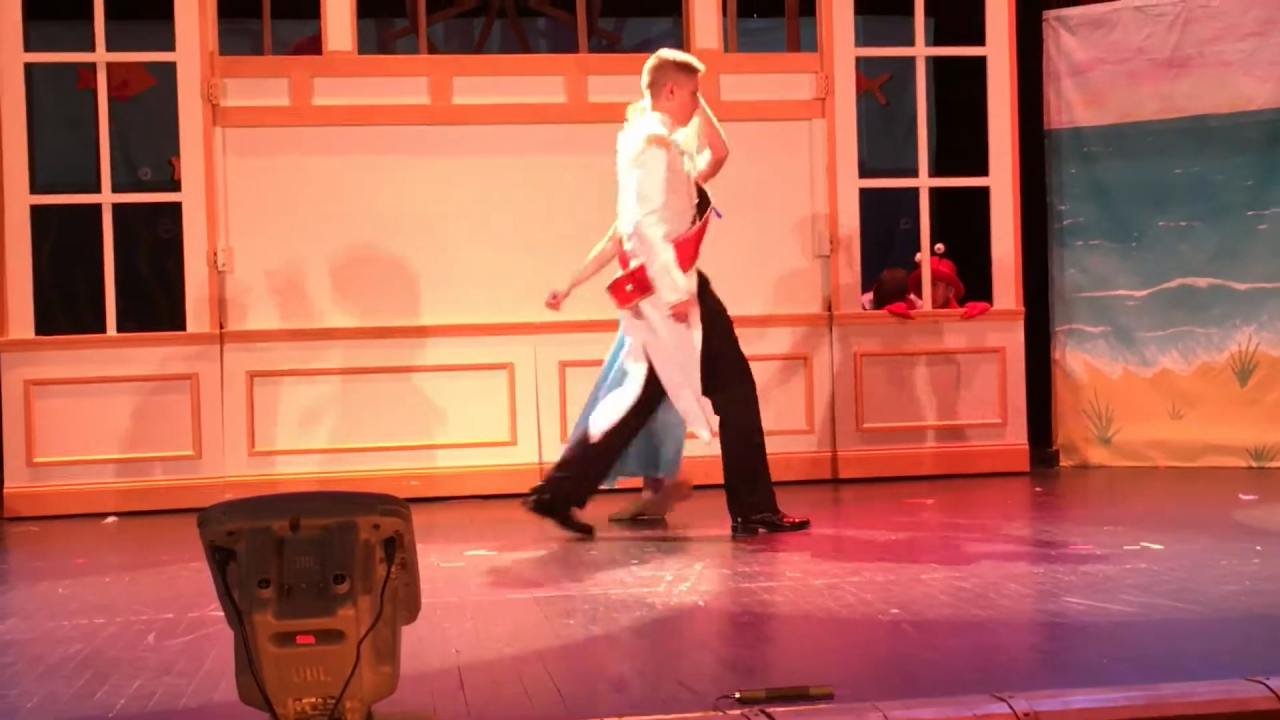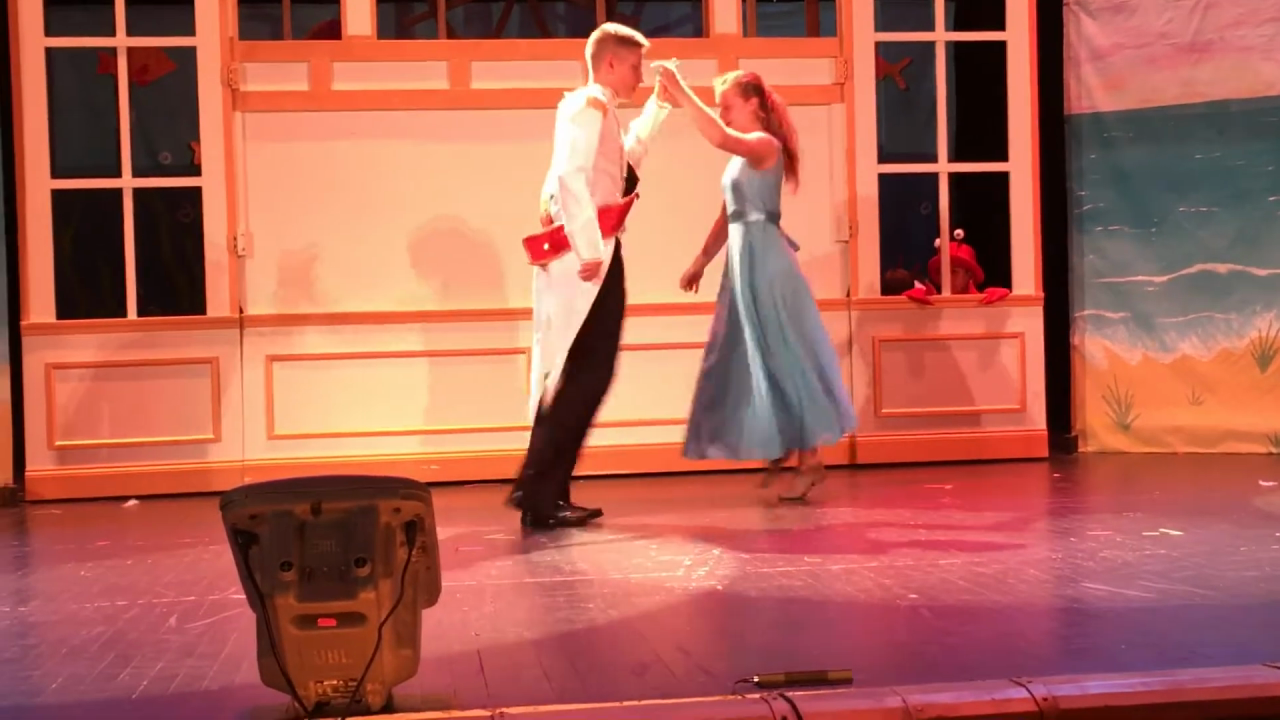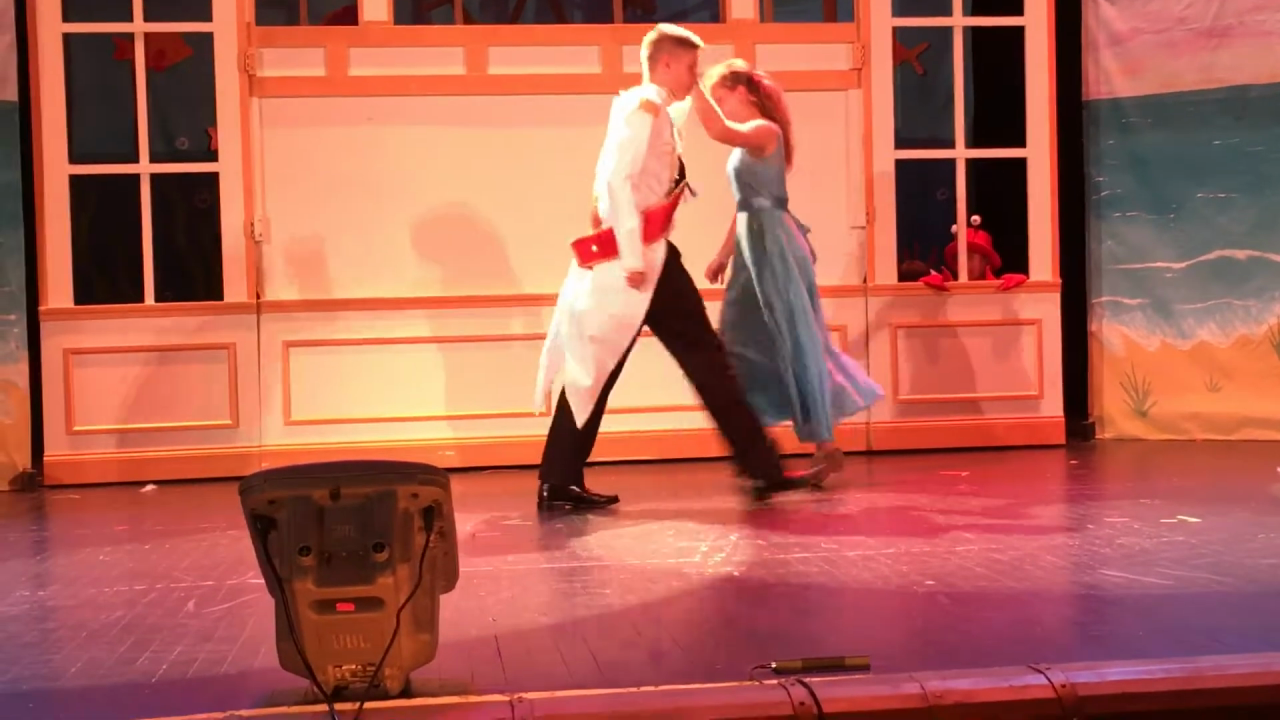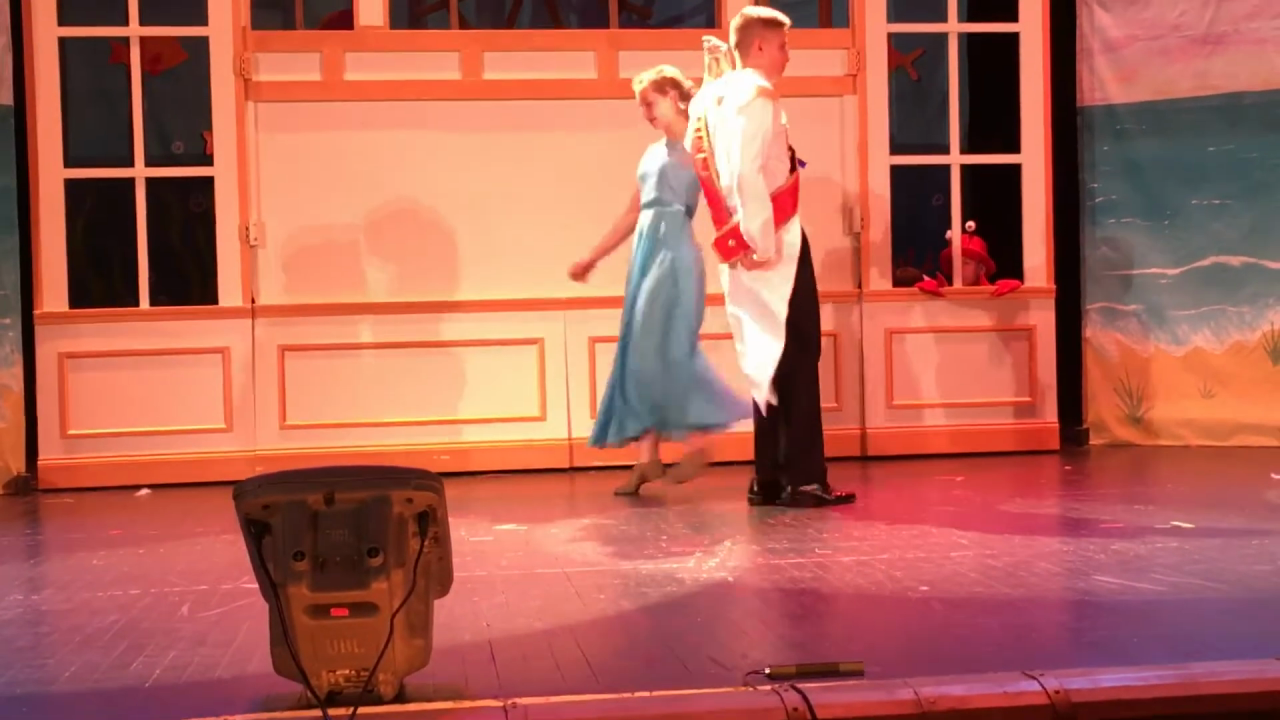
dt=0.5s
person 1, frame 1
left shoulder: (644, 137)
right shoulder: (653, 141)
right elbow: (650, 220)
right wrist: (677, 288)
left hip: (648, 284)
right hip: (666, 282)
left knee: (648, 393)
right knee: (732, 387)
left ankle: (558, 492)
right ankle: (755, 509)
person 1, frame 2
left shoulder: (593, 111)
right shoulder: (590, 106)
left elbow: (624, 156)
right elbow: (570, 177)
left wrist: (658, 105)
right wrist: (590, 247)
left hip: (574, 255)
right hip: (586, 255)
left knee: (571, 372)
right knee: (588, 373)
left ankle: (542, 495)
right ankle: (537, 489)
person 1, frame 3
left shoulder: (644, 108)
right shoulder: (643, 108)
right elbow: (615, 182)
right wrist: (635, 256)
left hip: (642, 252)
right hip: (639, 253)
left knee: (595, 364)
right knee: (703, 354)
left ankle: (559, 481)
right ankle: (760, 467)
person 1, frame 4
left shoulder: (718, 94)
right shoulder: (758, 94)
right elbow: (749, 172)
right wrist: (764, 242)
left hip: (741, 239)
right hip: (772, 238)
left knee: (775, 355)
right knee: (797, 354)
left ankle: (772, 478)
right ankle: (802, 479)
person 2, frame 1
left shoulder: (689, 181)
left elbow: (719, 153)
right elbow: (610, 244)
right wrist: (569, 284)
left ankle: (666, 480)
right ankle: (655, 490)
person 2, frame 2
left shoulder: (765, 144)
right shoulder: (741, 155)
left elbow: (718, 136)
right elbow: (727, 217)
left wrist: (681, 92)
right wrist: (699, 263)
left hip: (765, 257)
right hip: (742, 259)
left knee: (784, 354)
right knee: (741, 359)
left ankle: (810, 456)
right ankle: (782, 448)
person 2, frame 3
left shoulder: (766, 132)
right shoulder: (750, 141)
left elbow: (720, 131)
left wrist: (692, 89)
right wrist: (723, 255)
left hip: (775, 247)
right hip: (754, 249)
left knee: (794, 345)
right knee: (741, 345)
left ankle: (829, 445)
person 2, frame 4
right shoulder: (652, 152)
right elbow: (633, 214)
right wrist: (593, 256)
left hip: (675, 251)
right hip: (647, 251)
left knee: (663, 350)
right knee: (639, 351)
left ankle: (699, 441)
right ankle: (649, 456)
